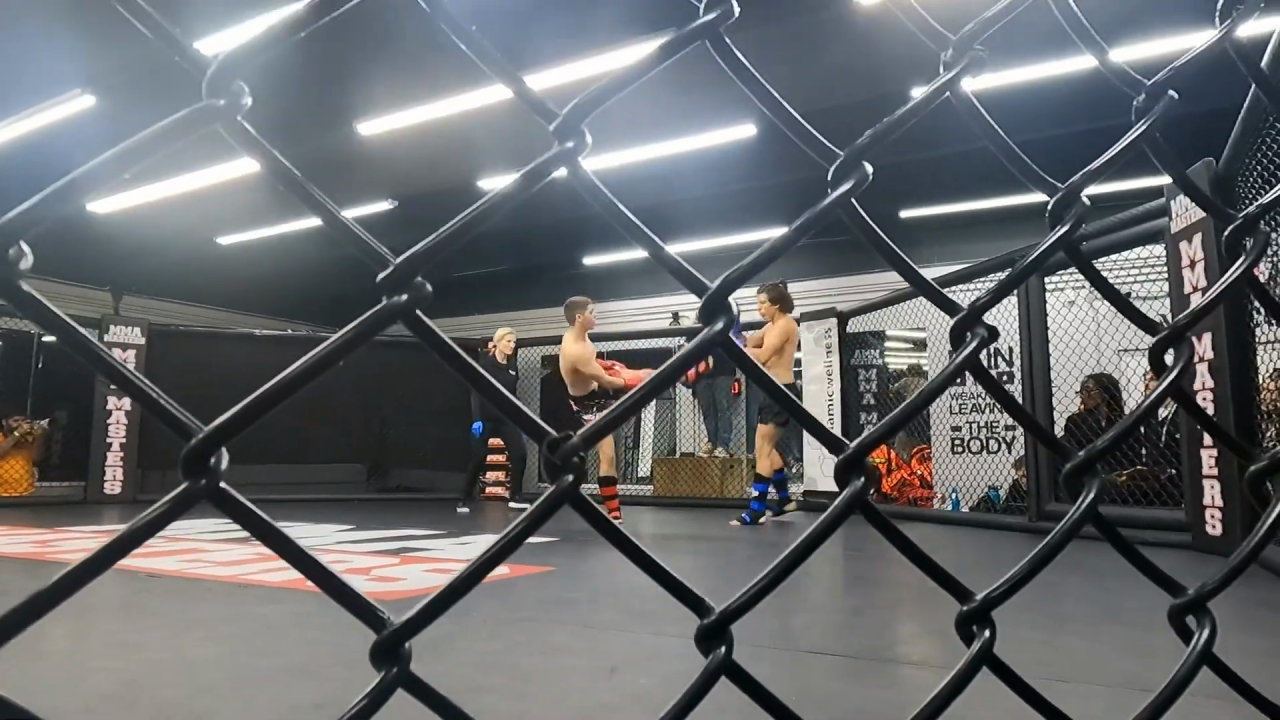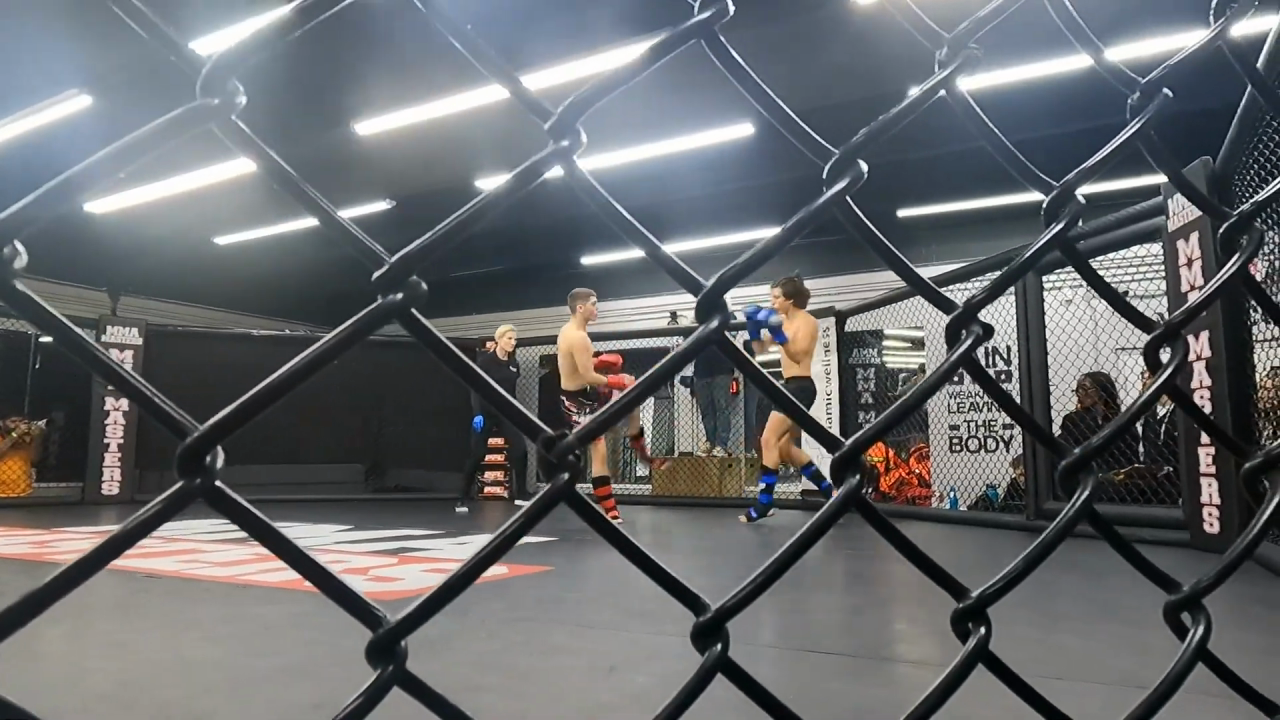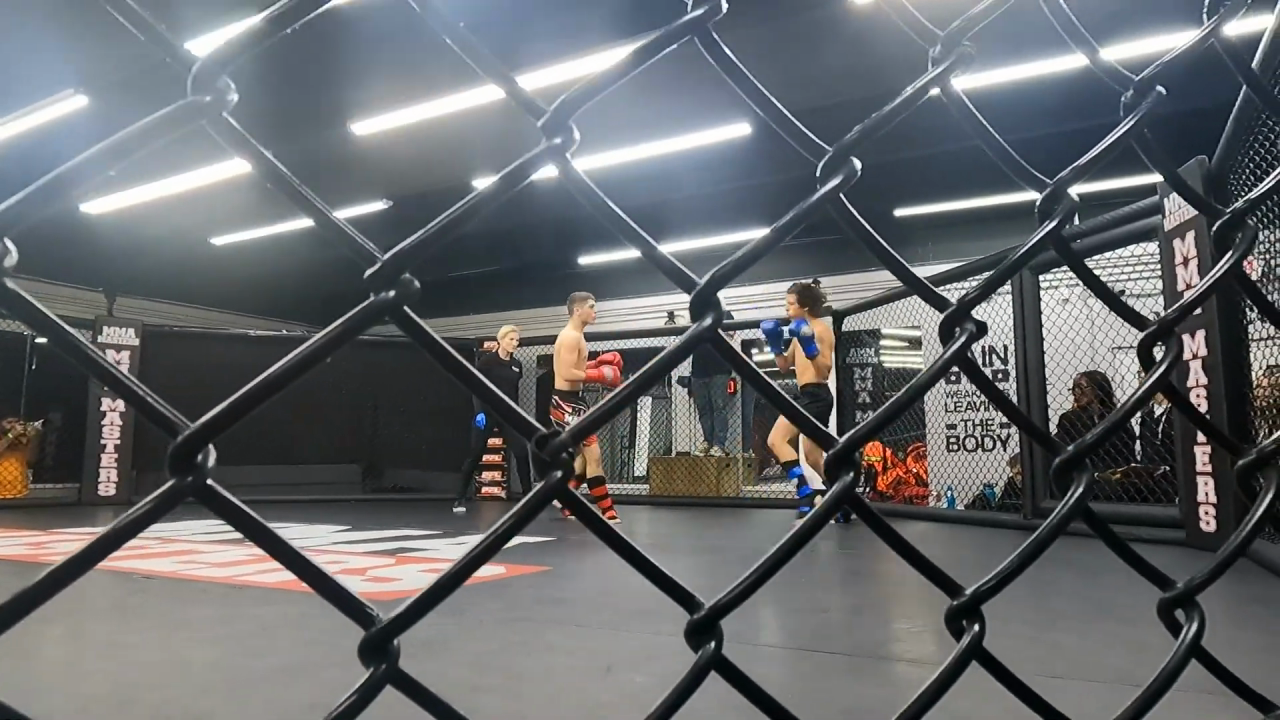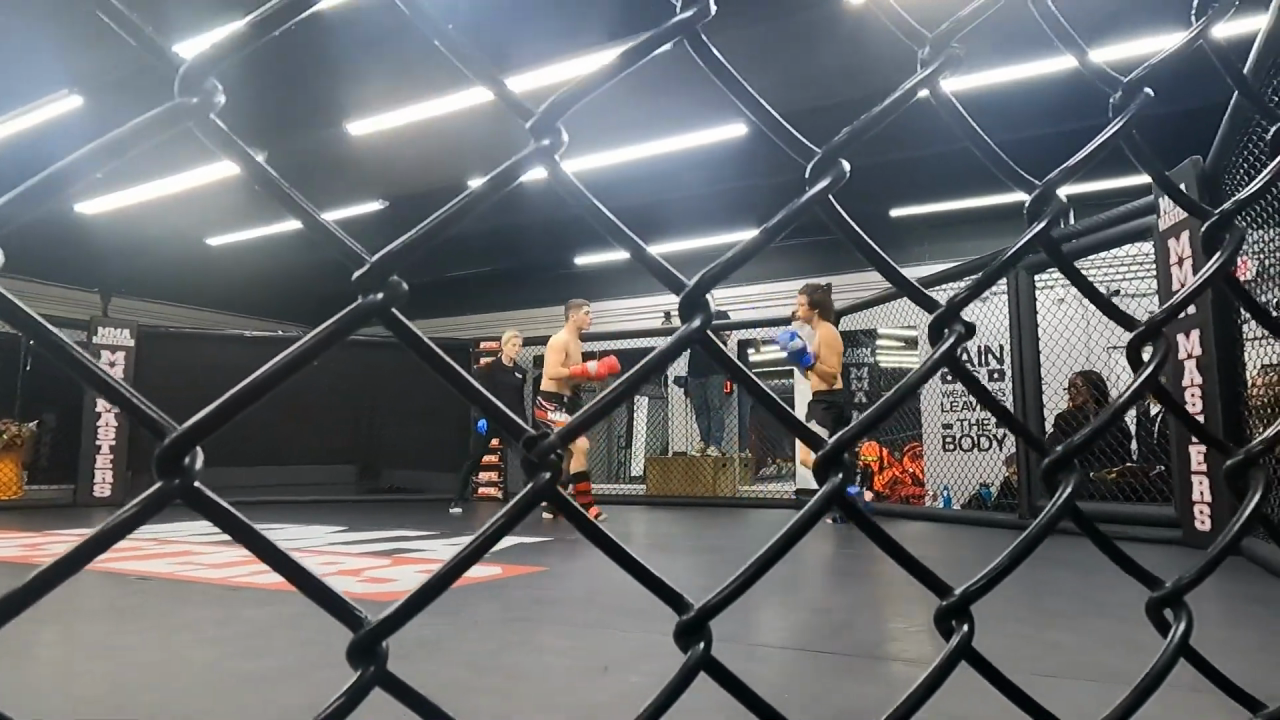
dt=0.1s
person 1, frame 1
left shoulder: (786, 325)
right shoulder: (771, 327)
left elbow: (760, 358)
right elbow: (746, 344)
left knee: (760, 451)
right knee: (767, 447)
left ankle: (756, 511)
right ankle: (783, 500)
person 1, frame 2
left shoulder: (807, 321)
right shoulder: (785, 321)
left elbow: (798, 356)
right elbow: (760, 348)
left wrist: (778, 333)
right wrist: (754, 325)
left hip: (799, 387)
right hip: (793, 387)
left knee: (769, 441)
right knee: (786, 447)
left ankle: (764, 503)
right ankle: (828, 490)
person 1, frame 3
left shoulder: (821, 329)
right shoulder: (799, 330)
left elbow: (825, 371)
right elbow: (783, 363)
left wrist: (811, 347)
right wrist: (775, 339)
left hip: (815, 396)
right hip: (808, 396)
left knee: (776, 440)
right knee: (814, 455)
left ankle: (806, 495)
person 1, frame 4
left shoulder: (827, 332)
right shoulder: (814, 332)
left elbow: (832, 375)
left wrist: (807, 360)
right wrist: (796, 354)
left hip: (830, 402)
right hip: (823, 401)
left knee: (807, 456)
person 2, frame 1
left shoulder: (576, 337)
right shoulder: (575, 350)
right elbow: (607, 379)
left wrist: (612, 368)
right wrist: (635, 381)
left hip: (600, 389)
right hip: (587, 402)
left knee: (646, 379)
right knee: (607, 455)
right ankle: (611, 510)
person 2, frame 2
left shoulder: (571, 331)
right shoulder: (577, 338)
right elbow: (587, 377)
left wrist: (601, 361)
right wrist: (619, 382)
left hip: (589, 391)
right hip: (577, 401)
left knee: (629, 410)
right knee: (599, 454)
left ankle: (644, 456)
right ankle: (608, 509)
person 2, frame 3
left shoulder: (575, 336)
right shoulder: (570, 337)
right elbow: (568, 374)
left wrist: (600, 362)
right wrist: (600, 375)
left hip: (572, 400)
right hip: (565, 404)
left knee: (584, 454)
right knee: (593, 453)
right ankle: (604, 509)
person 2, frame 4
left shoulder: (575, 342)
right shoulder: (560, 340)
right elbow: (552, 373)
left wrist: (596, 368)
right wrist: (585, 370)
left hip: (565, 402)
right hip: (549, 405)
left knee: (571, 454)
right knee: (580, 447)
left ankle: (552, 506)
right ankle: (585, 506)
person 3, frame 1
left shoulder: (513, 368)
right shoulder: (485, 364)
right elbow: (476, 394)
right wrist: (476, 419)
left hip: (506, 418)
right hip: (486, 419)
left knee: (520, 454)
right knee: (478, 459)
left ankle: (515, 498)
right ankle: (466, 499)
person 3, frame 2
left shoulder: (514, 365)
right shoulder: (485, 360)
right elbow: (476, 390)
right wrist: (477, 413)
right hip: (486, 414)
left knee: (520, 451)
right knee: (477, 456)
left ankle: (521, 494)
right ankle: (463, 498)
person 3, frame 3
left shoulder: (516, 365)
right shoulder: (487, 361)
right wrist: (479, 411)
right hip: (487, 413)
left knee: (521, 452)
right knee: (475, 455)
left ankle: (528, 494)
right ankle: (460, 498)
person 3, frame 4
left shoulder: (521, 372)
right shoulder: (490, 368)
right wrist: (481, 417)
right hip: (488, 419)
right knee: (475, 458)
right ankle: (458, 499)
